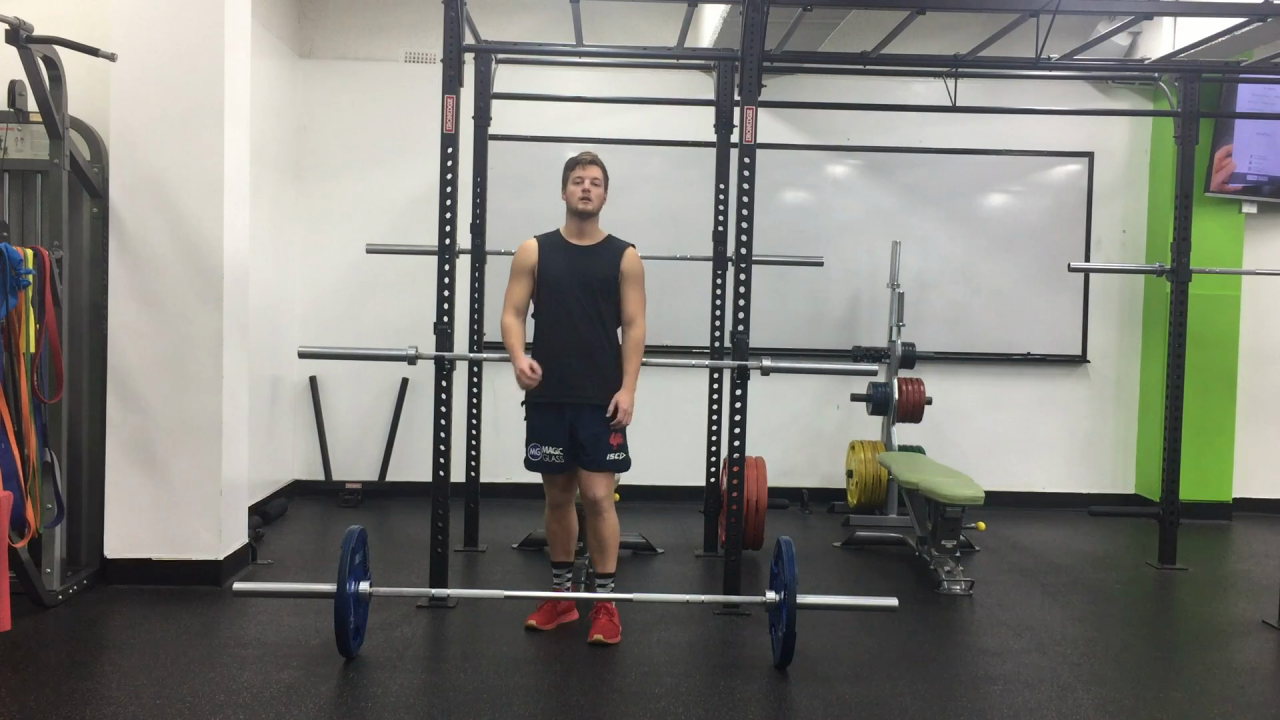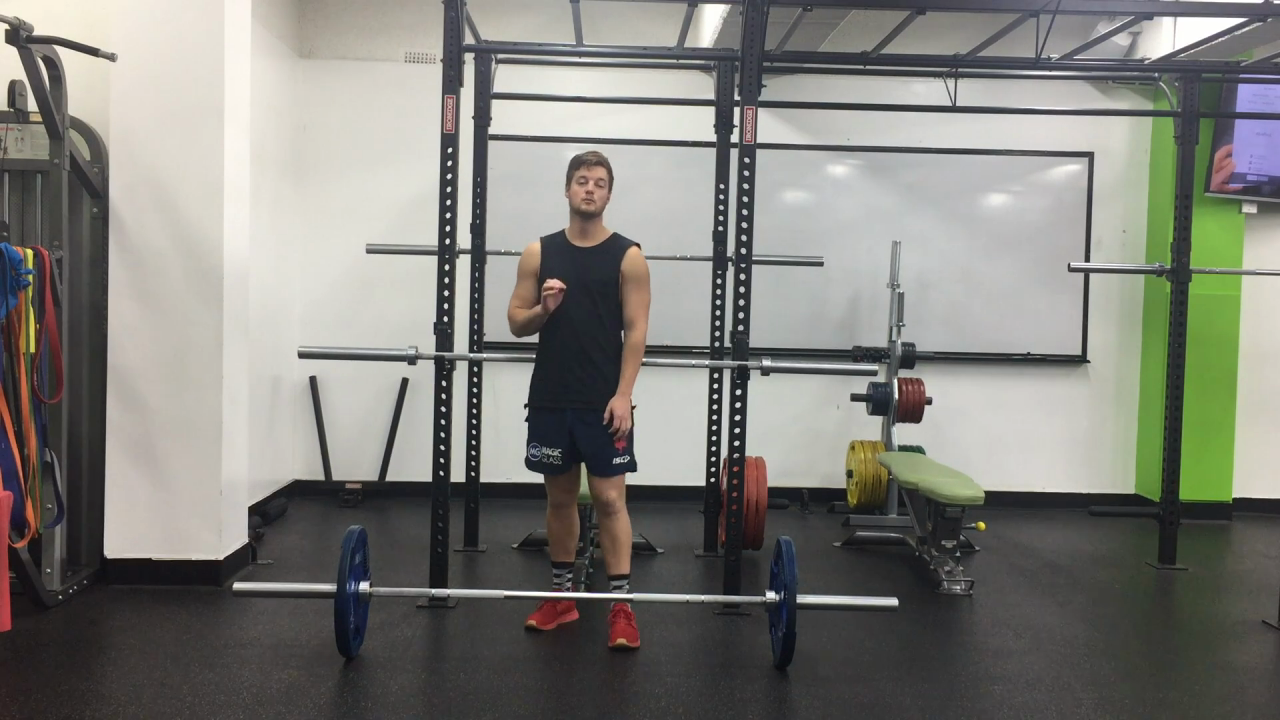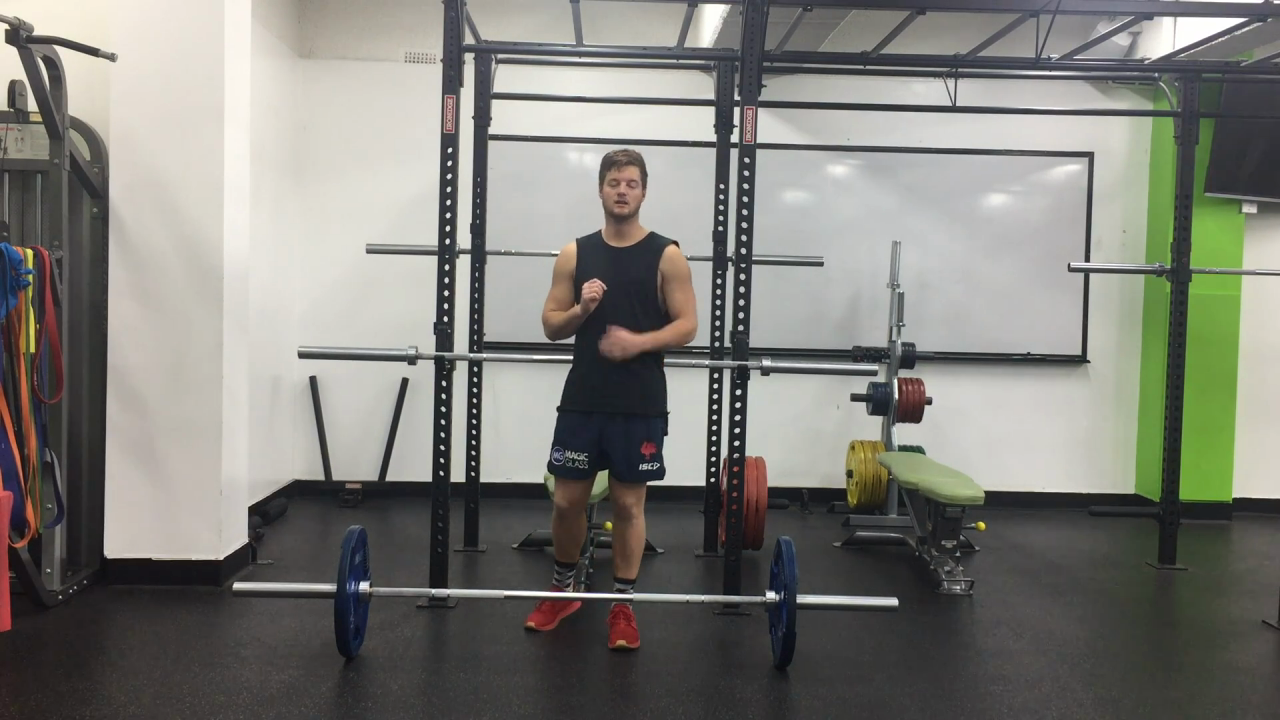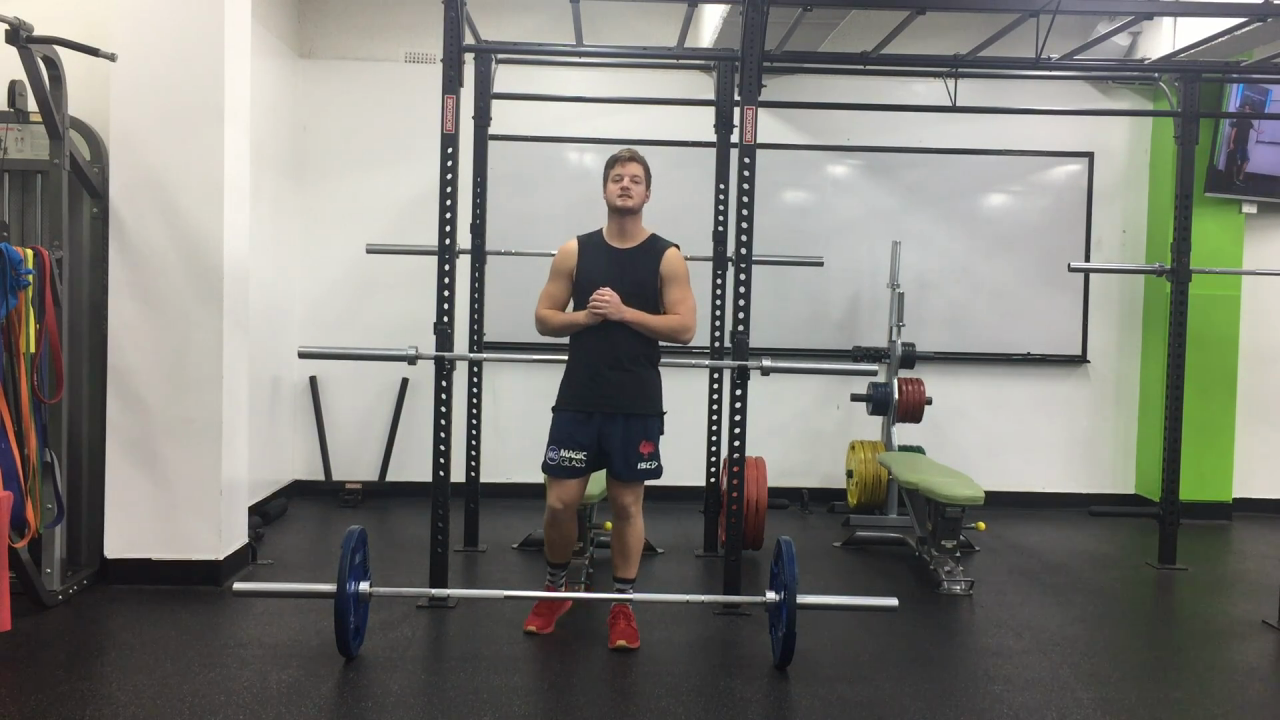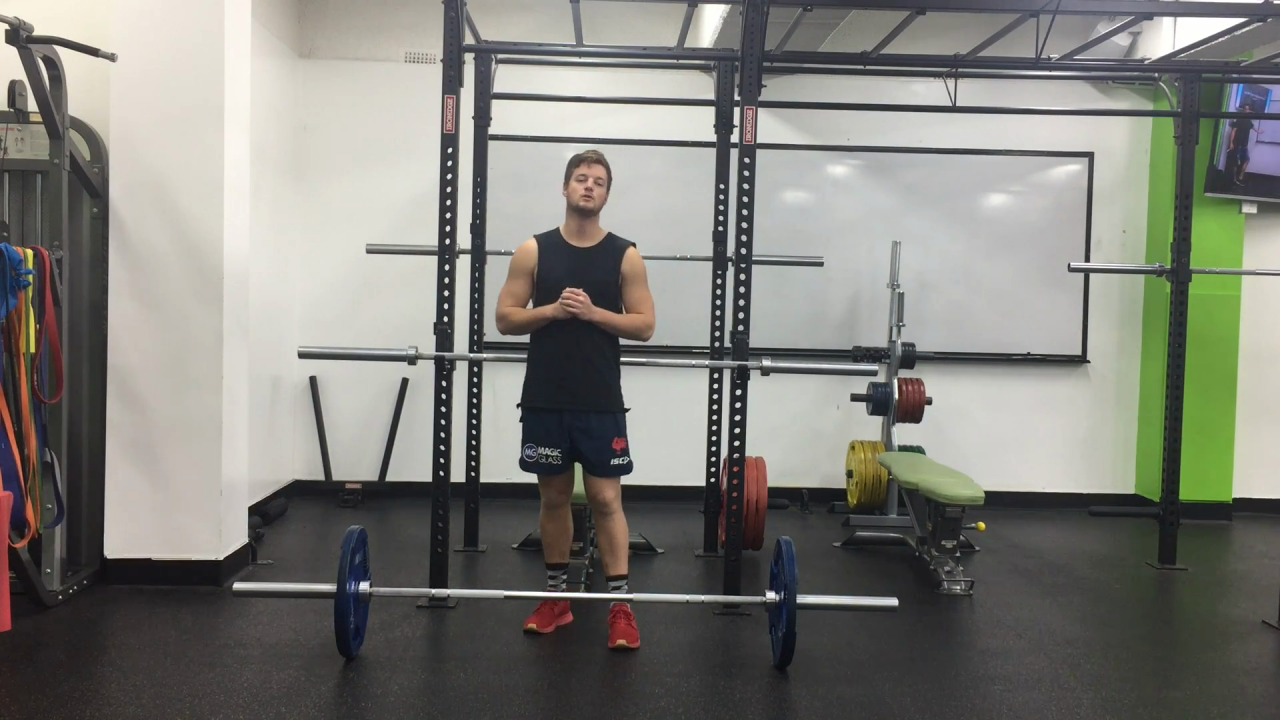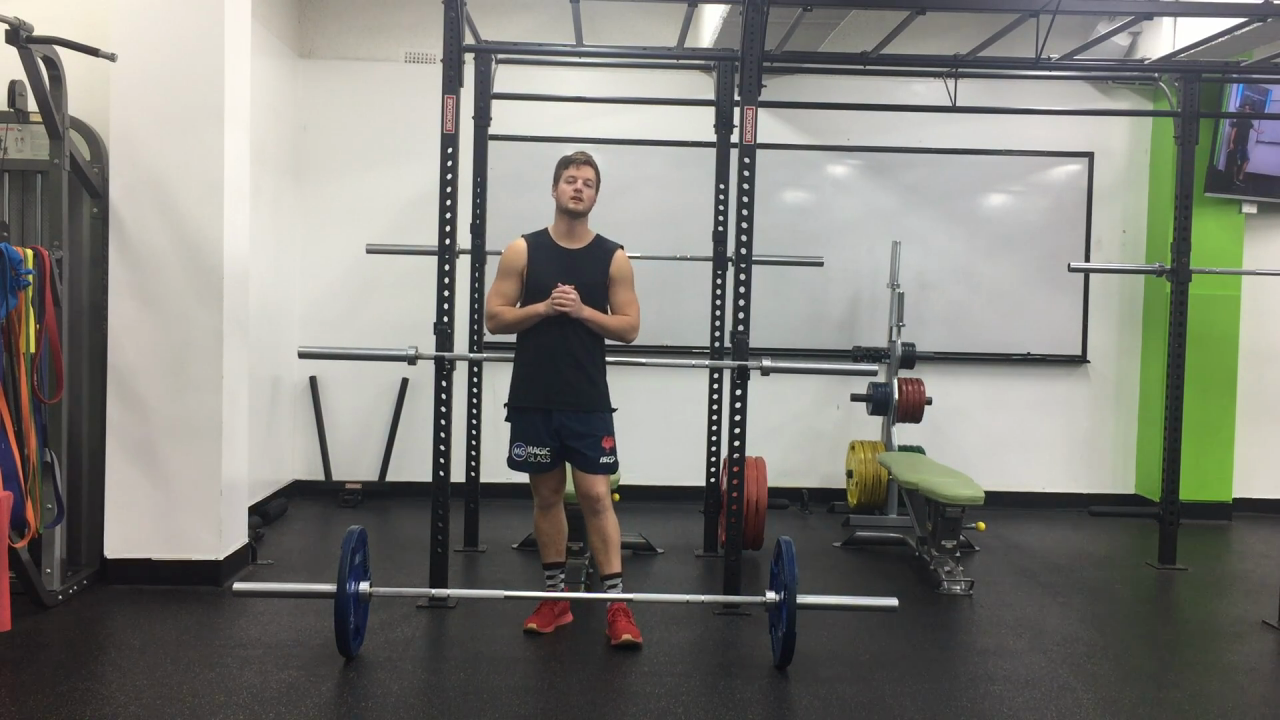
dt=0.7s
person 1, frame 1
left shoulder: (624, 256)
right shoulder: (534, 250)
left elbow: (633, 326)
right elbow: (512, 313)
left wrist: (628, 389)
right wrist: (518, 356)
left hip: (601, 397)
right hip: (548, 396)
left knee: (598, 497)
right knee: (558, 495)
left ankle: (604, 601)
right ankle: (562, 595)
person 1, frame 2
left shoulder: (628, 256)
right shoulder: (539, 252)
left elbow: (636, 330)
right elbow: (516, 320)
left wrist: (623, 394)
right wrist: (542, 308)
left hip: (603, 401)
right hip: (550, 398)
left knee: (609, 499)
right knee: (559, 496)
left ankle: (621, 605)
right ankle: (562, 595)
person 1, frame 3
left shoulder: (666, 254)
right shoulder: (575, 253)
left elbow: (687, 326)
right elbow: (551, 325)
left wrist: (638, 342)
right wrist: (581, 308)
left hip: (639, 403)
right hip: (582, 398)
left knee: (628, 503)
right knee: (567, 500)
left ankle: (622, 606)
right ankle: (562, 589)
person 1, frame 4
left shoulder: (667, 256)
right shoulder: (575, 251)
left elbow: (684, 328)
right elbow: (544, 318)
left wrist: (624, 312)
right wrist: (586, 316)
left hip: (636, 403)
right hip: (578, 398)
left knee: (627, 503)
right knee: (559, 503)
left ankle: (622, 606)
right ankle: (555, 590)
person 1, frame 5
left shoulder: (625, 255)
right shoulder: (533, 250)
left elbow: (645, 325)
right elbow: (505, 319)
left wrist: (594, 312)
right wrist: (552, 310)
left hip: (601, 400)
right hip: (544, 398)
left knee: (606, 499)
right knee: (554, 497)
left ankle: (620, 606)
right ankle: (557, 596)
person 1, frame 6
left shoulder: (613, 257)
right shoulder: (523, 250)
left elbow: (629, 327)
right elbow: (494, 318)
left wrist: (582, 310)
right wrist: (543, 307)
left hip: (588, 399)
right hip: (533, 397)
left knee: (596, 497)
right knee: (547, 495)
left ankle: (616, 604)
right ankle: (555, 597)
